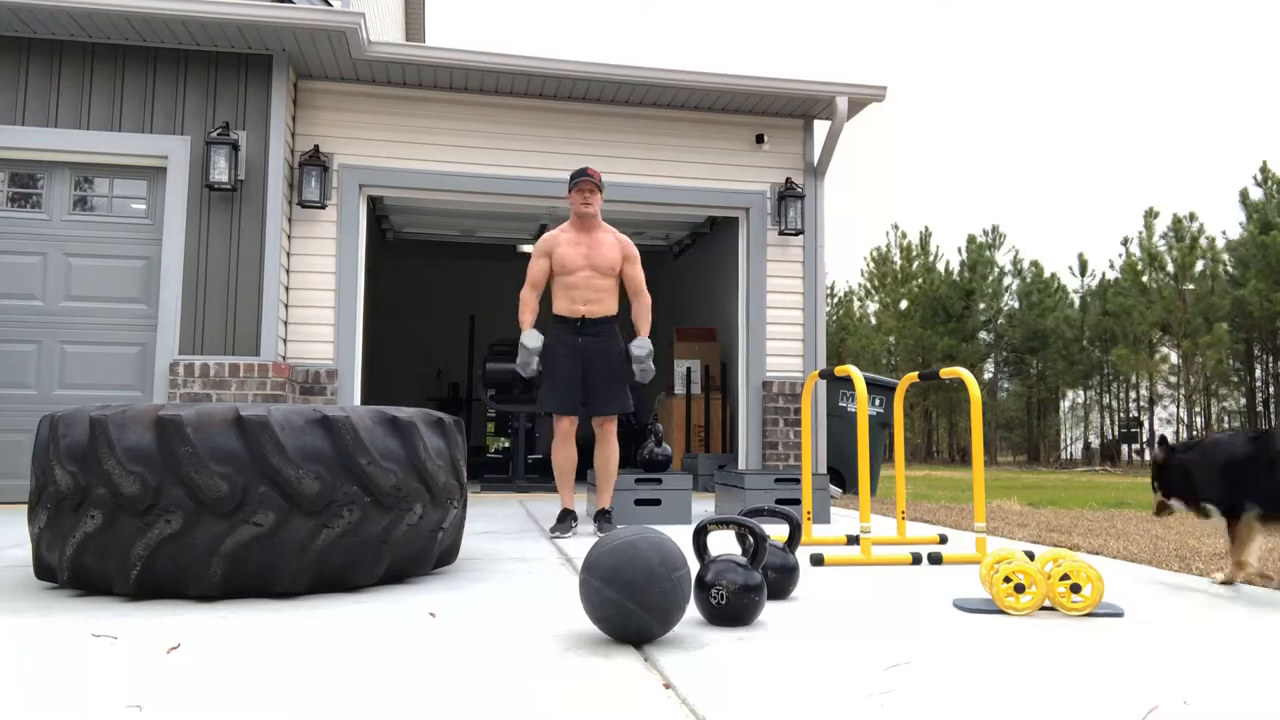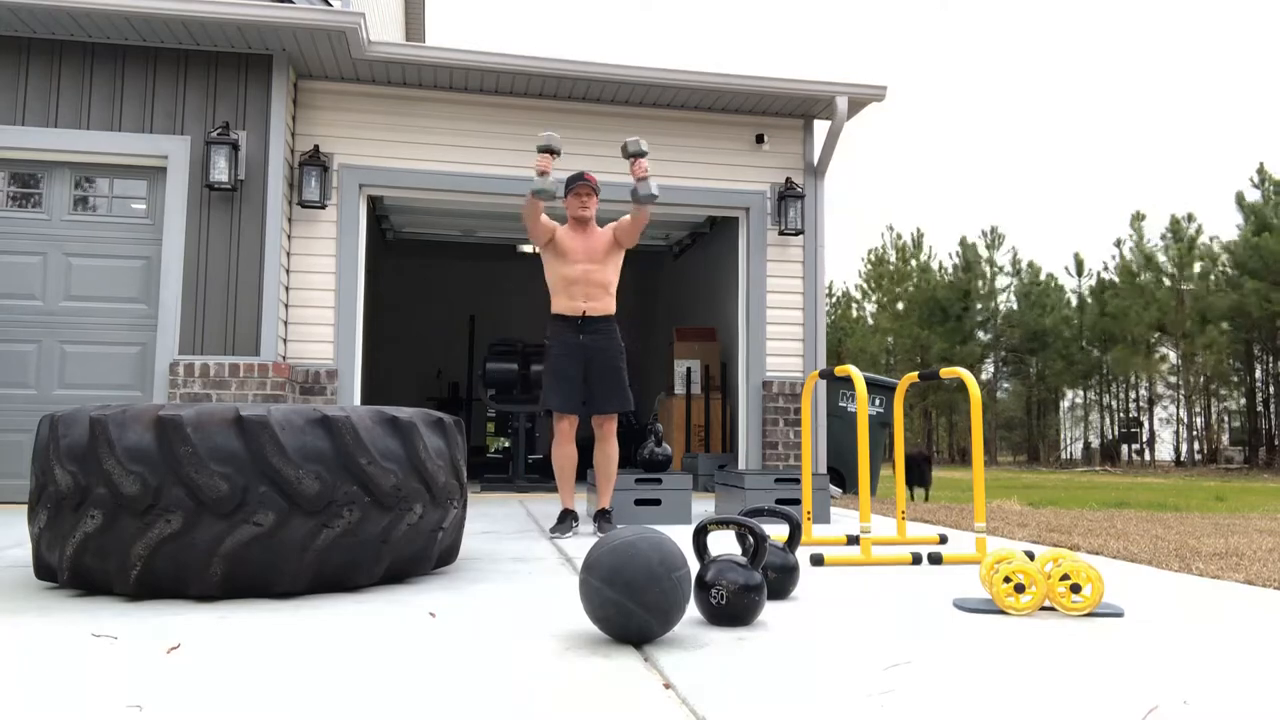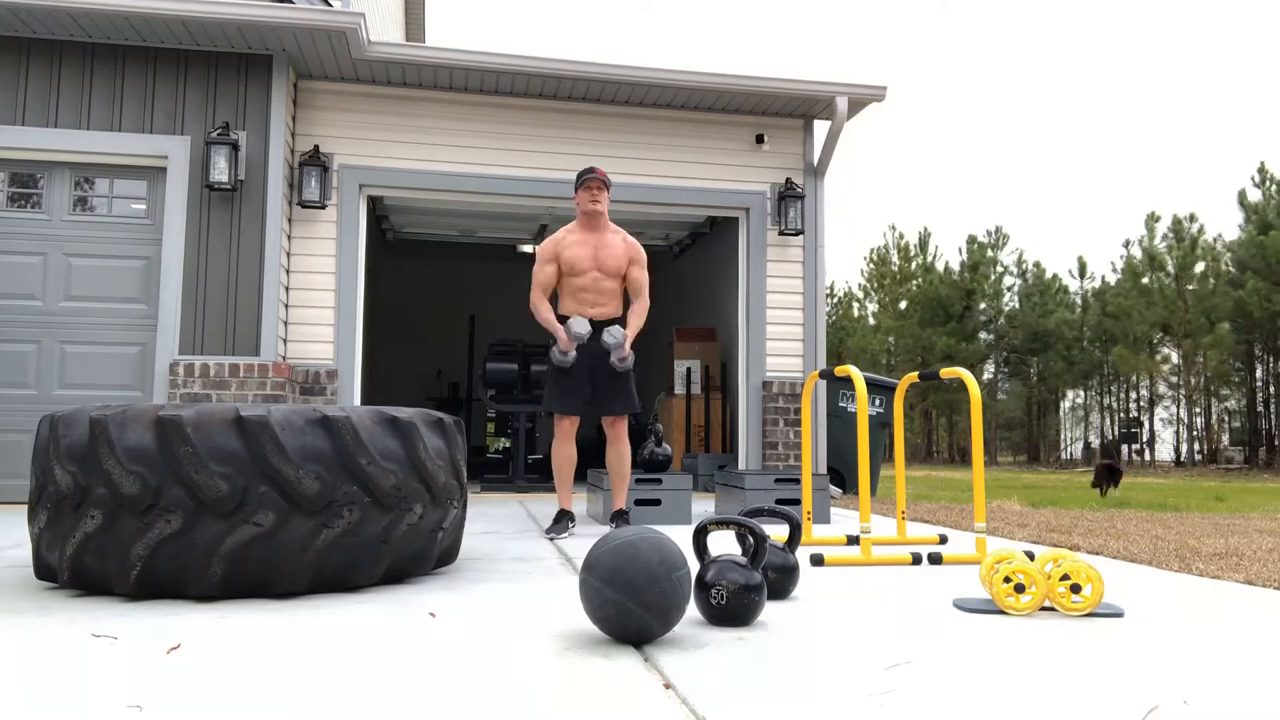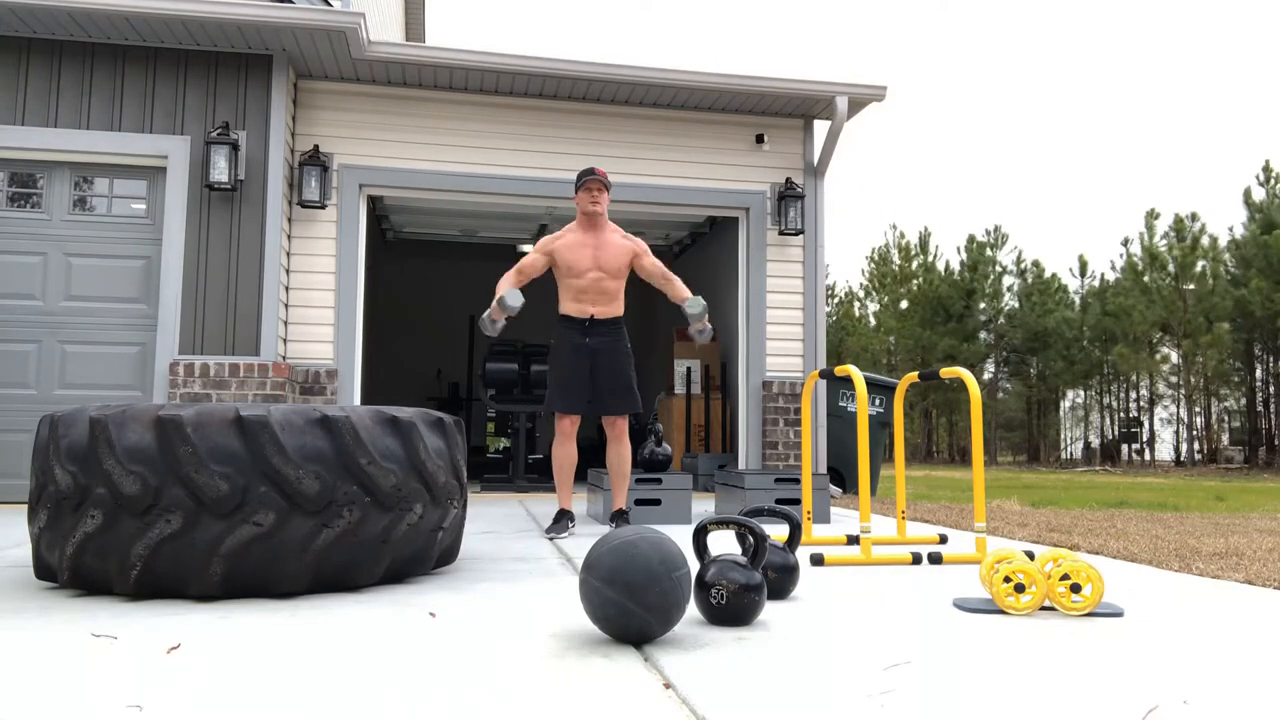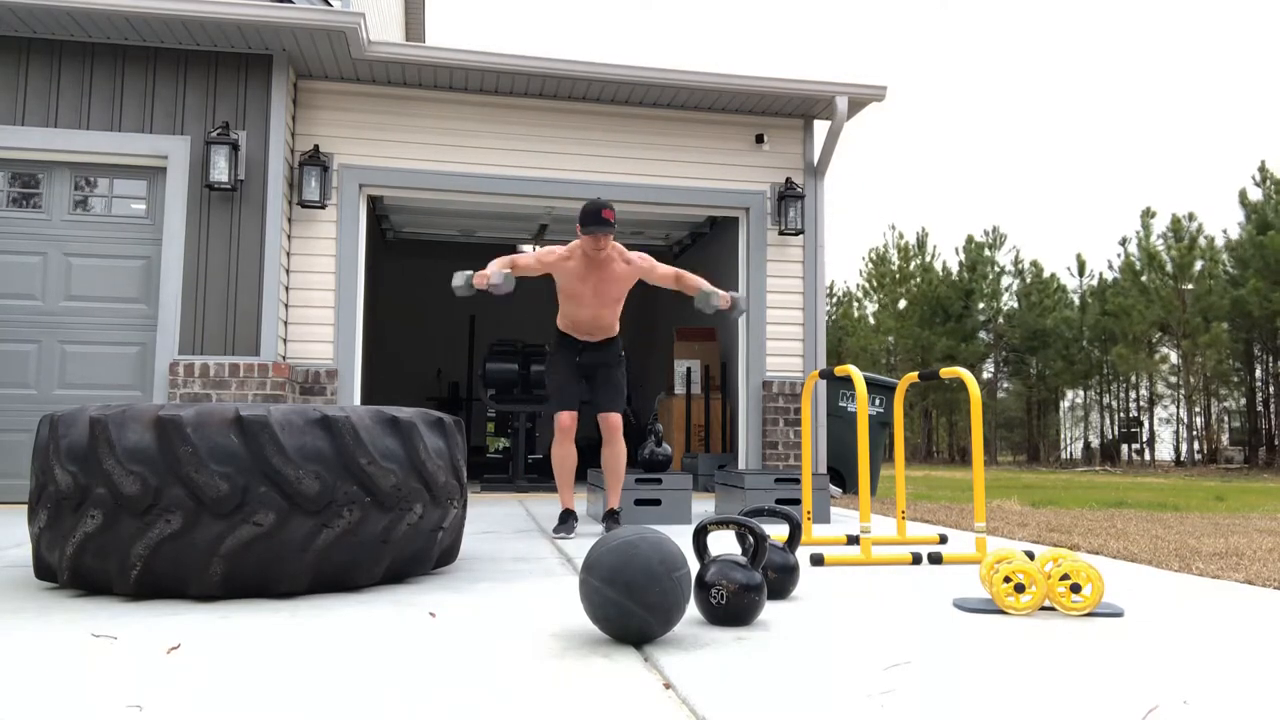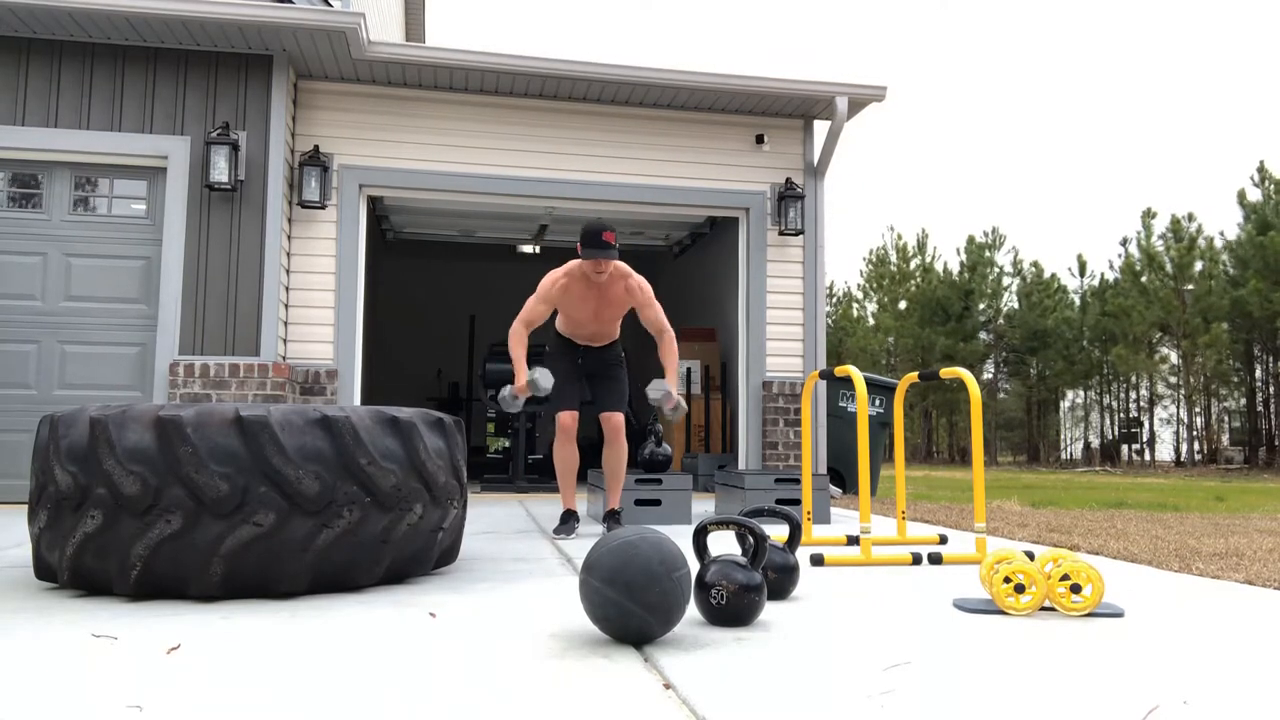
dt=0.4s
person 1, frame 1
left shoulder: (621, 244)
right shoulder: (550, 242)
left elbow: (639, 295)
right elbow: (531, 290)
left wrist: (643, 340)
right wrist: (526, 334)
left hip: (605, 334)
right hip: (563, 334)
left knee: (606, 427)
right knee: (563, 427)
left ankle: (604, 510)
right ankle: (567, 511)
person 1, frame 2
left shoulder: (616, 236)
right shoulder: (550, 235)
left elbow: (640, 219)
right elbow: (531, 217)
left hip: (604, 335)
right hip: (562, 334)
left knee: (606, 427)
right knee: (563, 426)
left ankle: (604, 511)
right ankle: (567, 511)
person 1, frame 3
left shoulder: (629, 245)
right shoulder: (555, 243)
left elbow: (641, 298)
right elbow: (538, 297)
left wrist: (629, 340)
right wrist: (559, 333)
right hip: (569, 338)
left knee: (617, 427)
right knee: (564, 426)
left ankle: (619, 512)
right ankle: (564, 512)
person 1, frame 4
left shoulder: (630, 244)
right shoulder: (555, 242)
left elbow: (665, 278)
right elbow: (516, 274)
left wrist: (691, 303)
right wrist: (501, 298)
left hip: (613, 336)
right hip: (570, 335)
left knee: (618, 427)
right knee: (565, 426)
left ankle: (620, 512)
right ankle: (564, 512)
person 1, frame 5
left shoulder: (632, 262)
right shoulder: (559, 258)
left elbow: (677, 277)
right elbow: (510, 263)
left wrist: (712, 291)
right wrist: (489, 273)
left hip: (607, 350)
right hip: (566, 349)
left knee: (612, 425)
right knee: (564, 425)
left ankle: (613, 511)
right ankle: (568, 511)
person 1, frame 6
left shoulder: (634, 284)
right shoulder: (557, 282)
left elbow: (664, 334)
right elbow: (520, 328)
left wrist: (671, 383)
right wrist: (521, 374)
left hip: (608, 353)
right hip: (564, 350)
left knee: (615, 424)
right knee: (565, 423)
left ankle: (613, 512)
right ankle: (569, 512)
